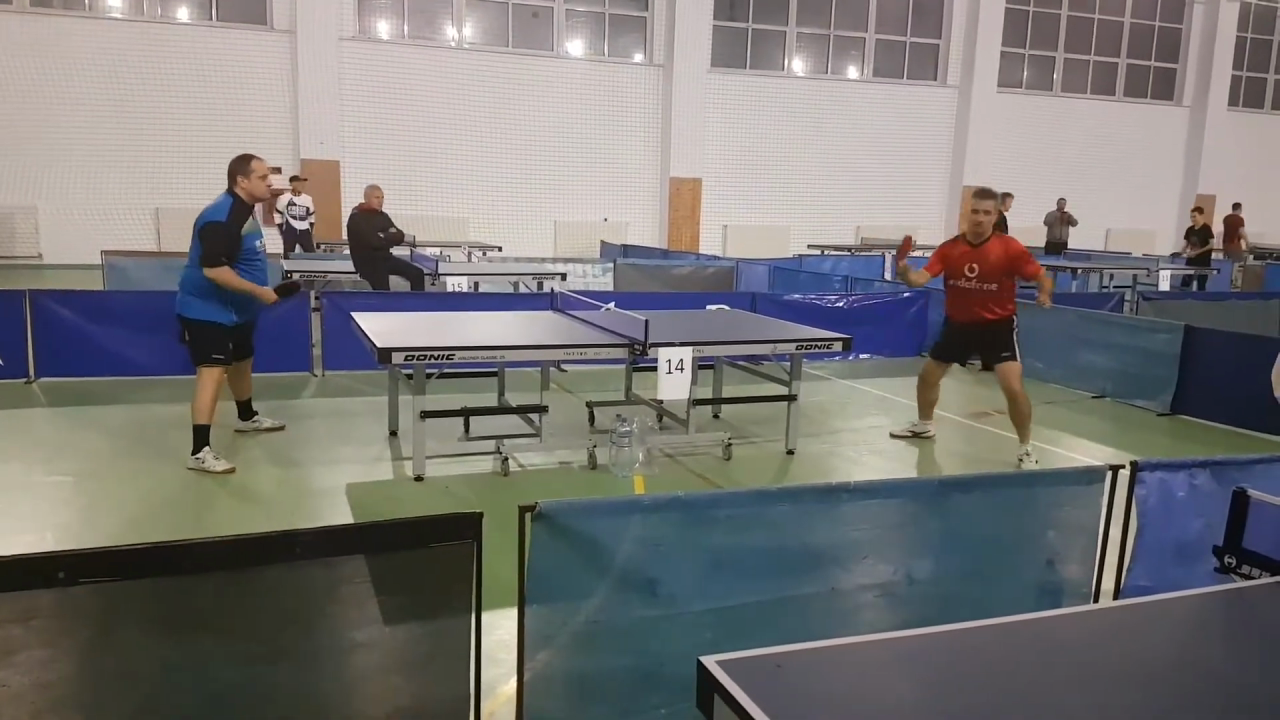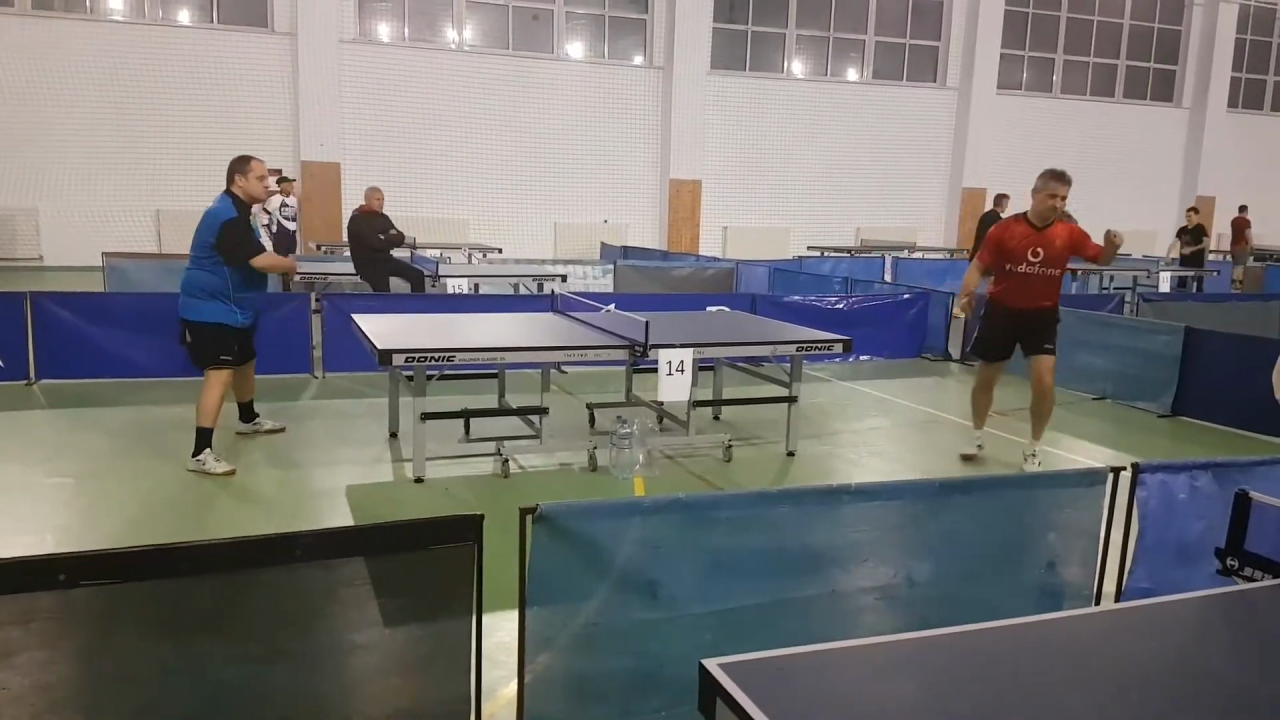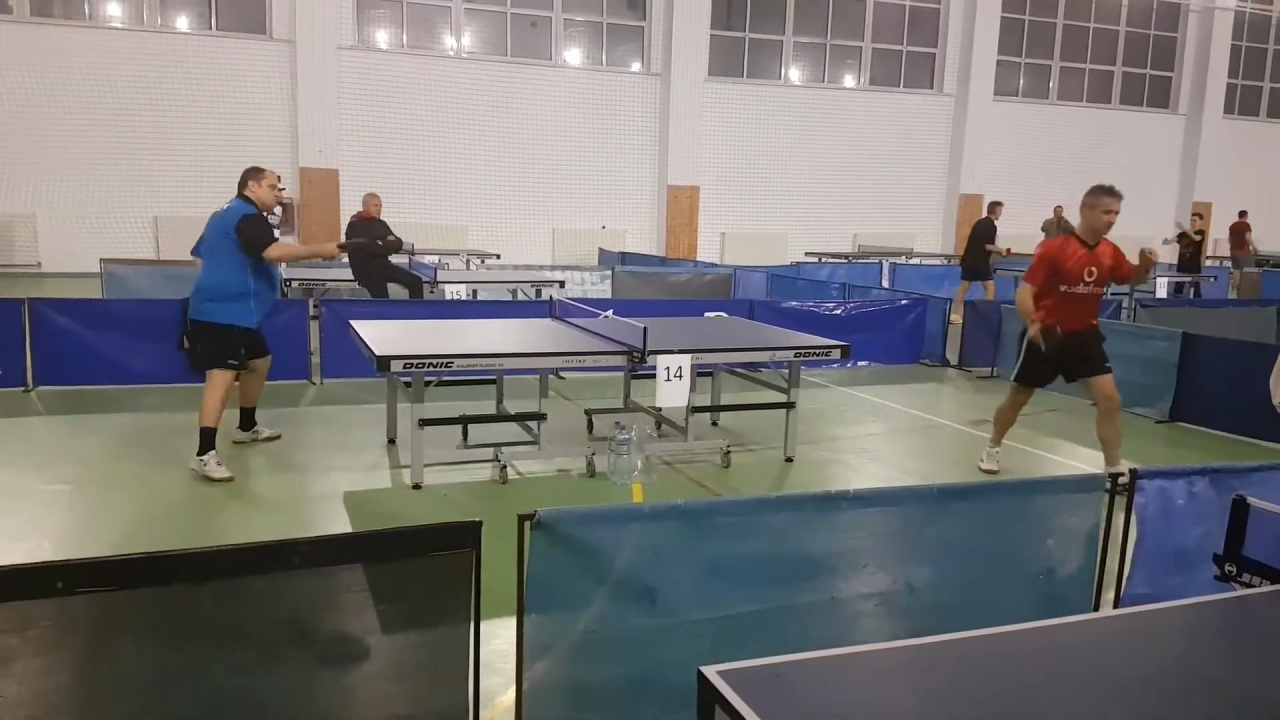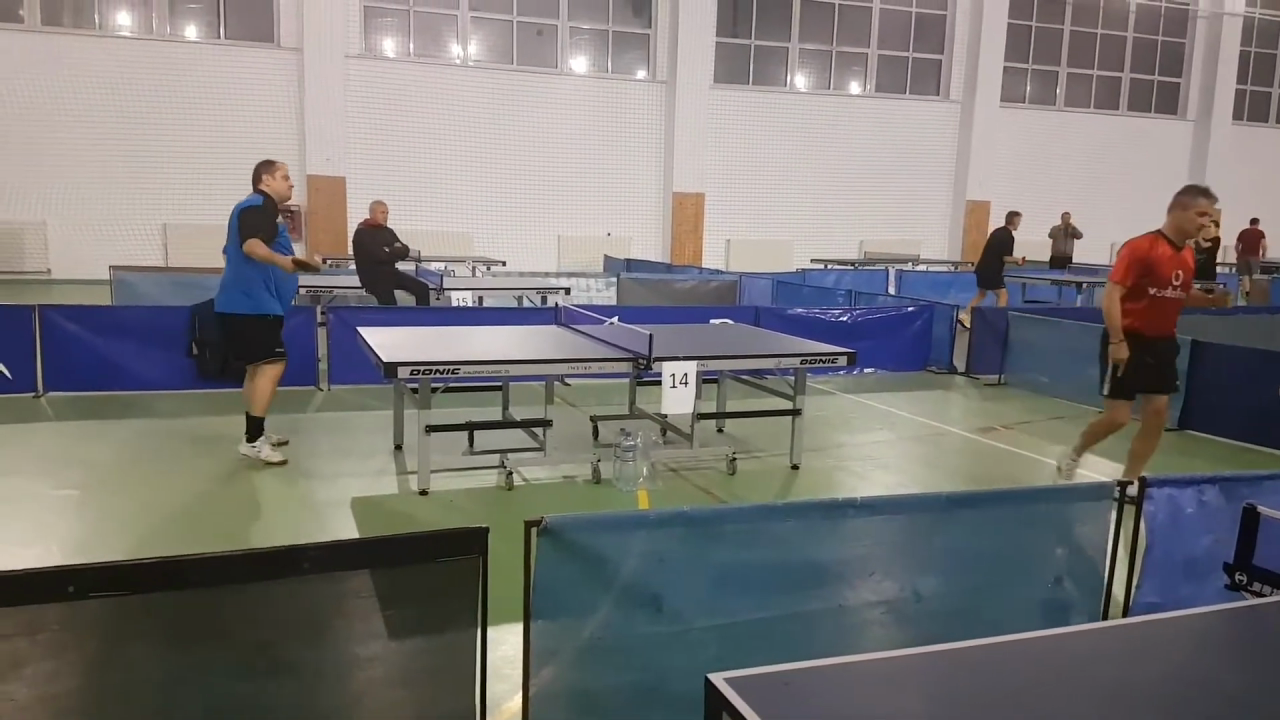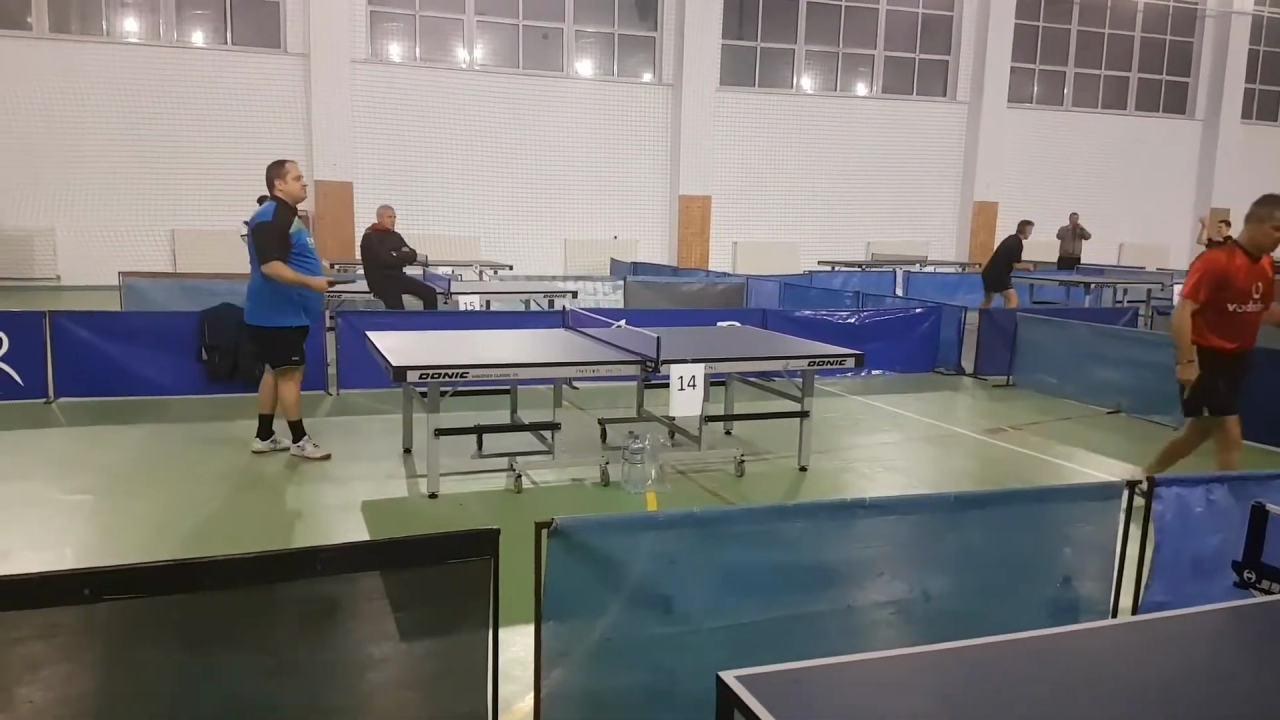
dt=0.3s
person 1, frame 1
left shoulder: (242, 209)
right shoulder: (221, 217)
right elbow: (214, 269)
left wrist: (256, 292)
right wrist: (260, 291)
left hip: (234, 308)
right hip: (208, 309)
left knee: (242, 362)
right knee: (213, 373)
left ankle: (247, 417)
right ankle: (199, 451)
person 1, frame 2
left shoulder: (232, 210)
right shoulder: (229, 218)
right elbow: (260, 260)
right wrist: (288, 266)
left hip: (229, 308)
right hip: (212, 310)
left knee: (244, 364)
right knee: (220, 375)
left ankle: (248, 419)
right ankle: (200, 453)
person 1, frame 3
left shoulder: (225, 215)
right shoulder: (248, 216)
left elbow: (200, 255)
right elbow: (273, 251)
right wrist: (320, 250)
left hip: (232, 311)
right hip: (224, 313)
left knee: (260, 363)
right knee: (222, 377)
left ankle: (247, 427)
right ankle: (205, 454)
person 1, frame 4
left shoulder: (260, 209)
right shoulder: (256, 207)
left elbow: (232, 253)
right elbow: (252, 245)
right wrist: (280, 260)
left hip: (249, 305)
right hip: (254, 307)
left knee: (258, 369)
right knee: (270, 367)
left ankle: (254, 435)
right ankle: (256, 443)
person 1, frame 5
left shoulder: (285, 215)
right shoulder: (270, 218)
right elbow: (269, 265)
left wrist: (314, 278)
right wrist: (309, 281)
left hip: (283, 311)
right hip: (278, 314)
left knee: (276, 371)
right knee: (290, 373)
left ankle: (264, 437)
right ankle: (299, 440)
person 2, frame 1
left shoulder: (1009, 247)
right shoulder: (949, 248)
left elbow: (1041, 276)
right elbow: (920, 278)
left wrist: (1044, 294)
right wrist: (905, 272)
left hip: (998, 326)
right hip: (958, 324)
left knee: (1013, 387)
right knee: (928, 374)
left ankle: (1026, 447)
right ankle: (924, 424)
person 2, frame 2
left shoulder: (1070, 233)
right shoulder: (1004, 229)
left elbow: (1102, 259)
right elbow: (977, 266)
left wrist: (1111, 247)
right wrist: (968, 292)
left hip: (1042, 314)
right hip: (1002, 310)
left knee: (1043, 383)
right knee: (985, 377)
left ankle: (1034, 445)
right ankle: (977, 436)
person 2, frame 3
left shoulder: (1110, 252)
right shoulder: (1053, 248)
left elbow: (1134, 279)
right elbow: (1025, 290)
left wrist: (1146, 265)
right wrist: (1032, 322)
left hip: (1085, 335)
right hip: (1046, 335)
left knee: (1111, 399)
right knee: (1017, 399)
left ankle: (1114, 470)
right ankle: (993, 449)
person 2, frame 4
left shoulder: (1187, 254)
right shoulder: (1139, 247)
right elbow: (1112, 294)
left wrist: (1211, 300)
right wrist: (1118, 340)
left hip: (1162, 342)
right hip: (1128, 341)
left knee: (1157, 415)
right knee: (1117, 416)
left ankle: (1128, 483)
right ankle: (1072, 455)
person 2, frame 5
right shoulder: (1215, 262)
right elbow: (1184, 311)
right wrist: (1187, 361)
left hip: (1236, 359)
right hip: (1206, 359)
left knee: (1199, 433)
right knee: (1230, 434)
left ankle: (1148, 477)
